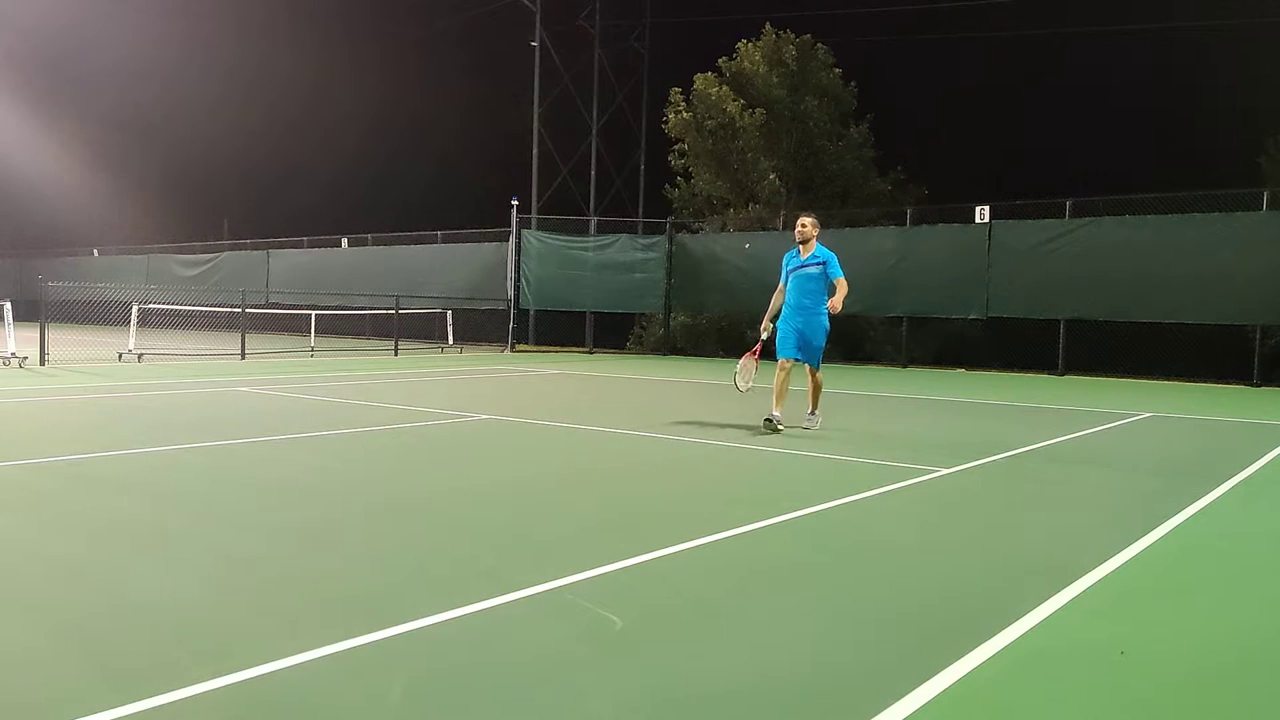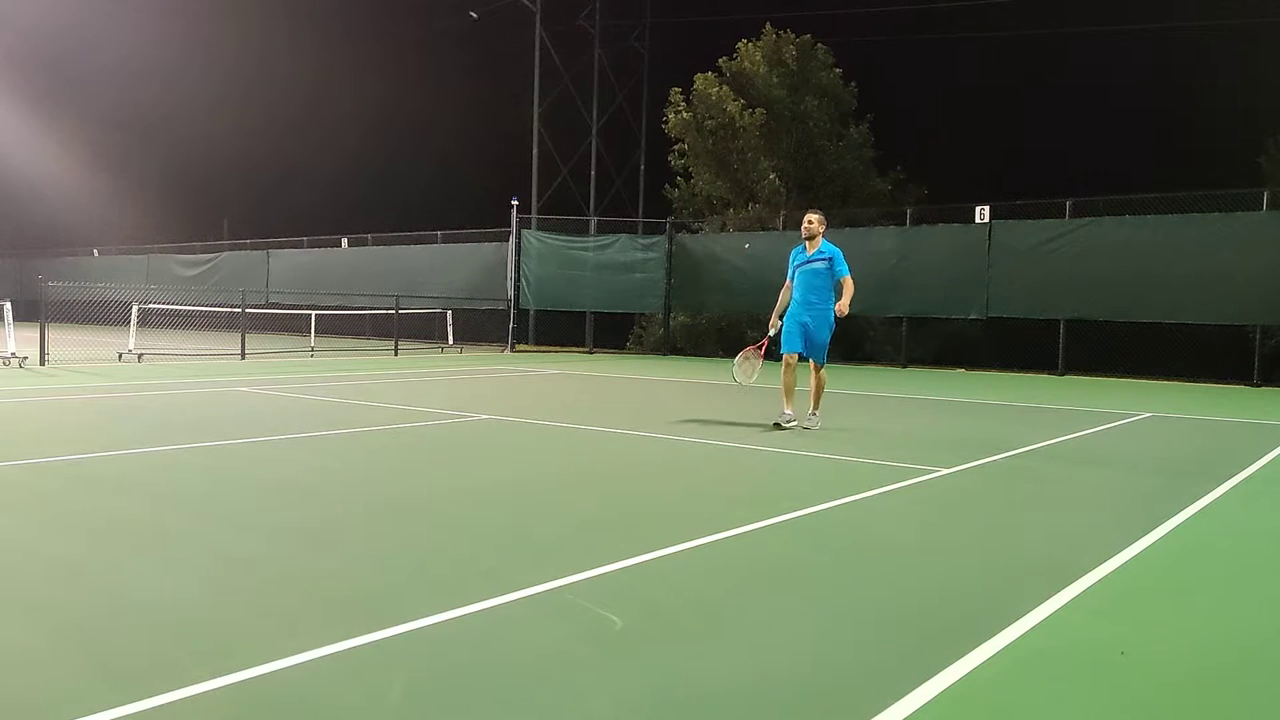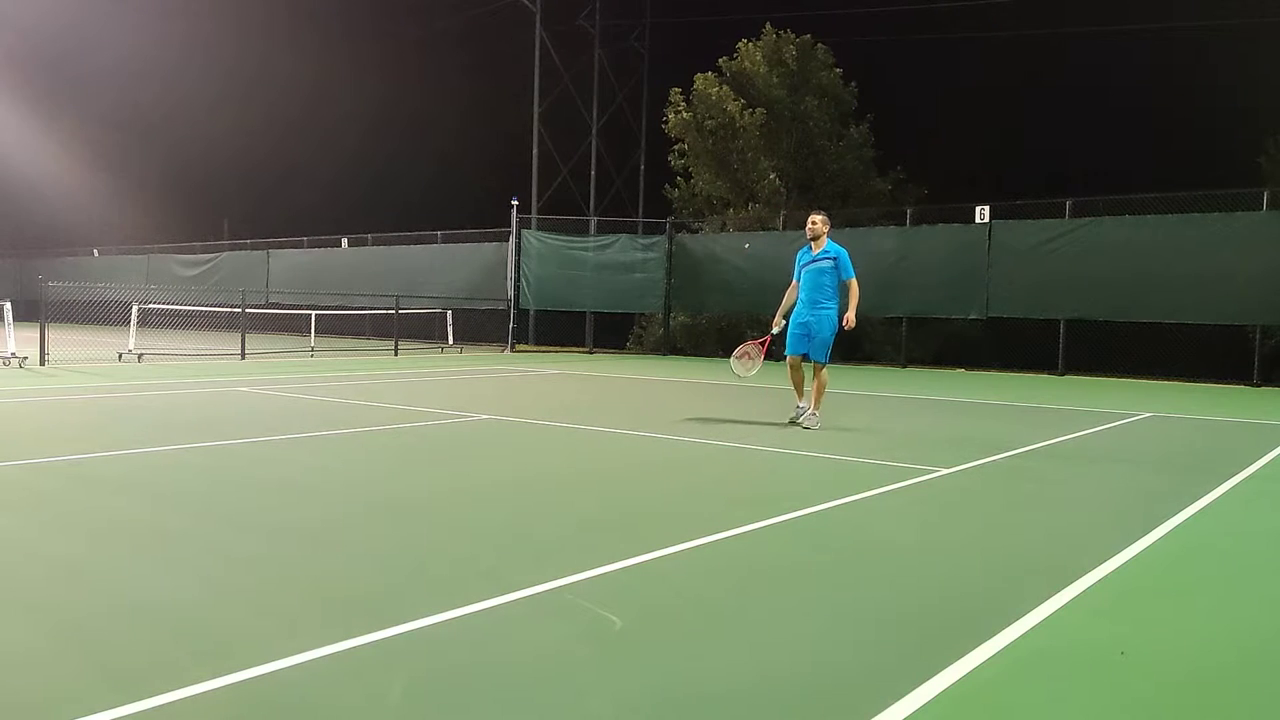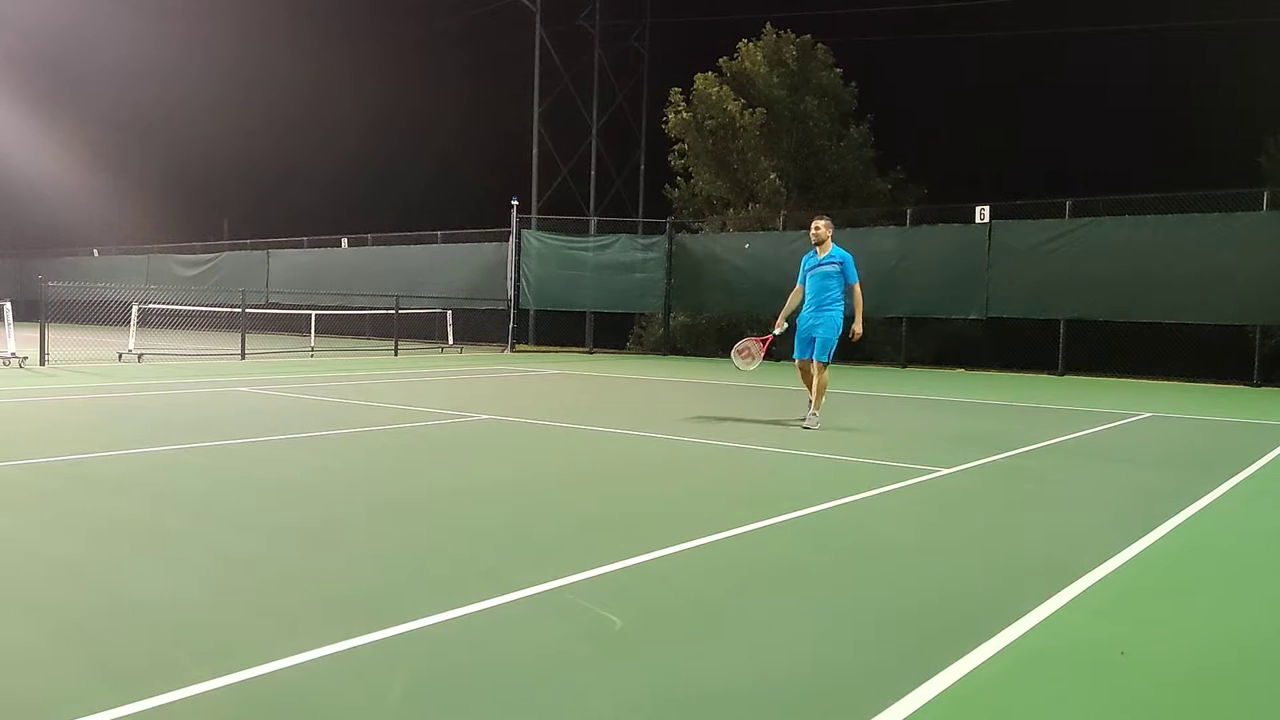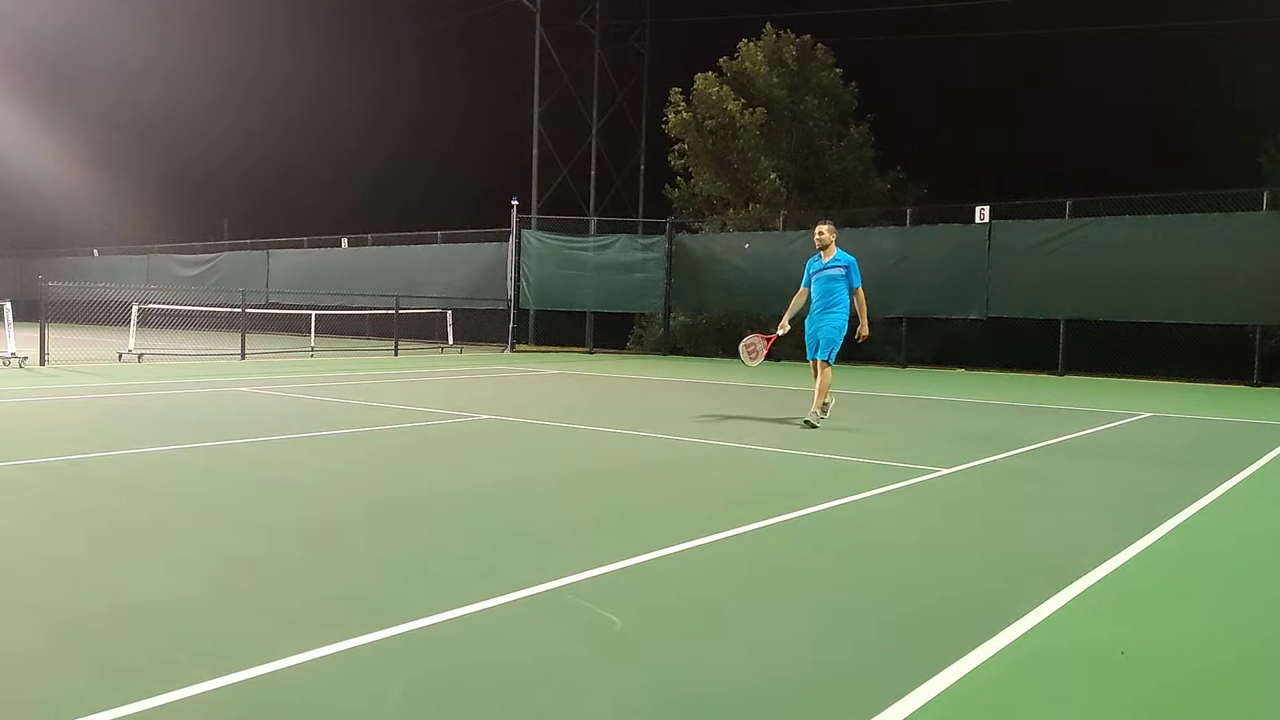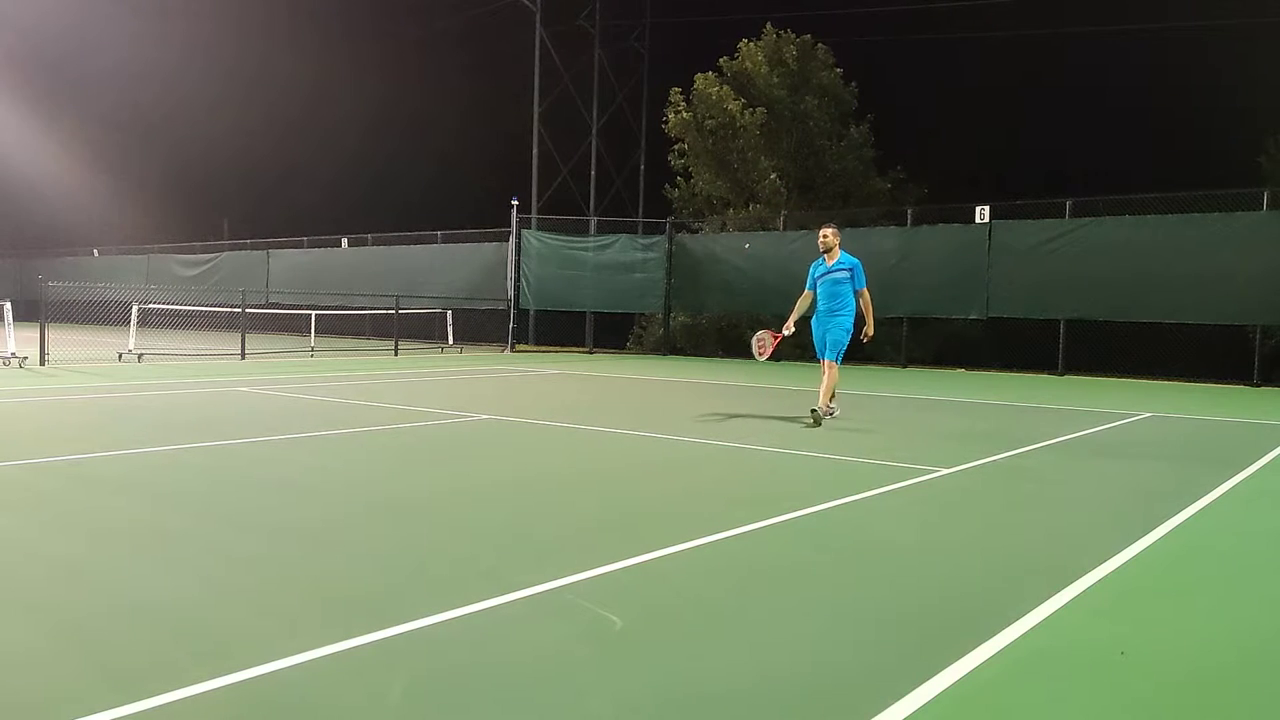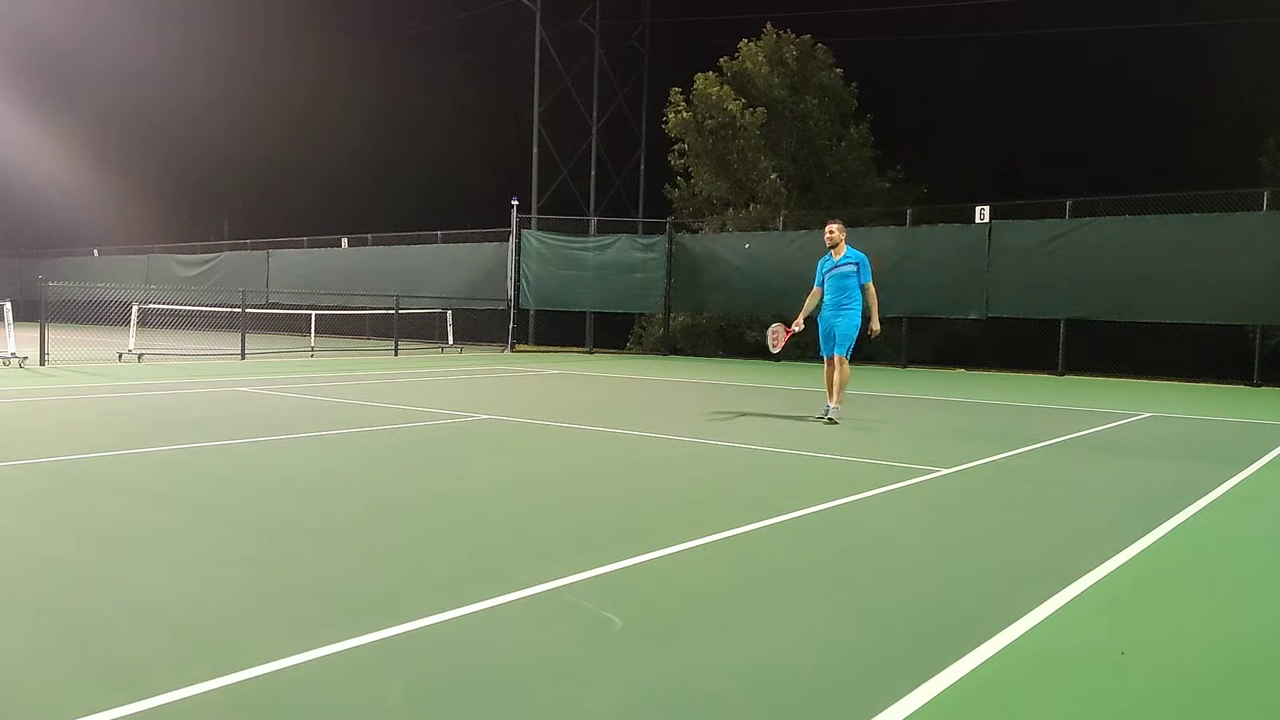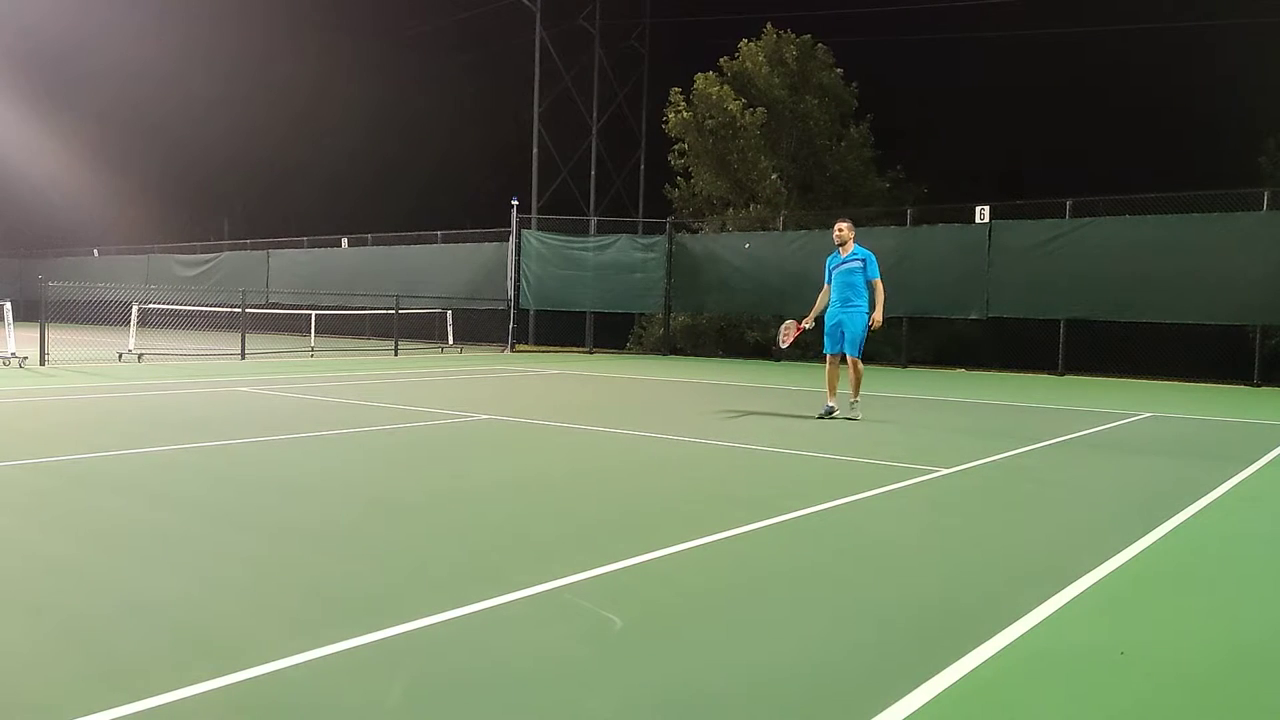
dt=0.1s
person 1, frame 1
left shoulder: (826, 257)
right shoulder: (788, 258)
left elbow: (842, 284)
right elbow: (781, 291)
left wrist: (837, 299)
right wrist: (767, 319)
left hip: (815, 322)
right hip: (788, 320)
left knee: (812, 369)
right knee: (783, 365)
left ankle: (813, 413)
right ankle: (776, 415)
person 1, frame 2
left shoulder: (833, 253)
right shoulder: (795, 254)
left elbow: (848, 283)
right elbow: (788, 287)
left wrist: (844, 301)
right wrist: (775, 315)
left hip: (821, 318)
right hip: (794, 316)
left knee: (817, 366)
right knee: (788, 360)
left ankle: (814, 412)
right ankle: (788, 413)
person 1, frame 3
left shoulder: (838, 253)
right shoulder: (802, 254)
left elbow: (852, 285)
right elbow: (794, 287)
left wrist: (851, 311)
right wrist: (780, 314)
left hip: (825, 317)
right hip: (800, 315)
left knee: (818, 364)
right knee: (793, 360)
left ankle: (814, 413)
right ankle: (801, 404)
person 1, frame 4
left shoulder: (843, 257)
right shoulder: (807, 259)
left elbow: (856, 290)
right elbow: (798, 291)
left wrist: (858, 321)
right wrist: (782, 316)
left hip: (830, 318)
right hip: (806, 318)
left knee: (820, 365)
right knee: (802, 363)
left ankle: (814, 413)
right ankle: (815, 399)
person 1, frame 5
left shoulder: (847, 261)
right shoulder: (811, 263)
left elbow: (858, 294)
right elbow: (802, 294)
left wrist: (864, 323)
right wrist: (786, 318)
left hip: (835, 320)
right hip: (813, 320)
left knee: (824, 363)
right knee: (815, 364)
left ankle: (816, 412)
right ankle: (825, 400)
person 1, frame 6
left shoulder: (852, 264)
right shoulder: (816, 266)
left elbow: (863, 295)
right elbow: (807, 297)
left wrist: (870, 323)
right wrist: (791, 320)
left hip: (842, 322)
right hip: (819, 321)
left knee: (830, 363)
right knee: (826, 364)
left ankle: (821, 408)
right ankle: (830, 403)
person 1, frame 7
left shoulder: (858, 258)
right shoulder: (823, 262)
left elbow: (870, 289)
right elbow: (816, 293)
left wrist: (875, 318)
right wrist: (801, 317)
left hip: (849, 316)
right hip: (827, 317)
left knee: (841, 359)
right knee: (829, 360)
left ankle: (836, 406)
right ankle: (831, 404)
person 1, frame 8
left shoulder: (866, 256)
right shoulder: (831, 260)
left elbow: (877, 285)
right elbow: (826, 291)
left wrist: (878, 311)
right wrist: (812, 315)
left hip: (856, 314)
right hip: (833, 314)
left knee: (853, 359)
right knee: (832, 359)
left ankle: (855, 401)
right ankle: (831, 404)
